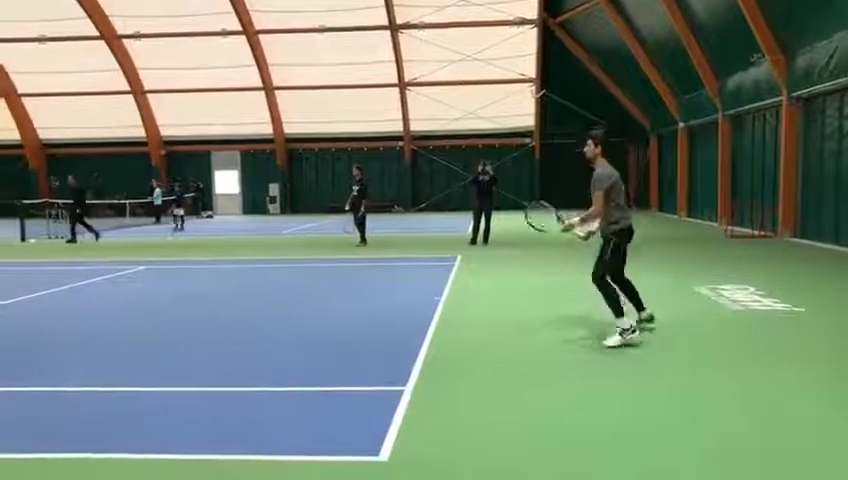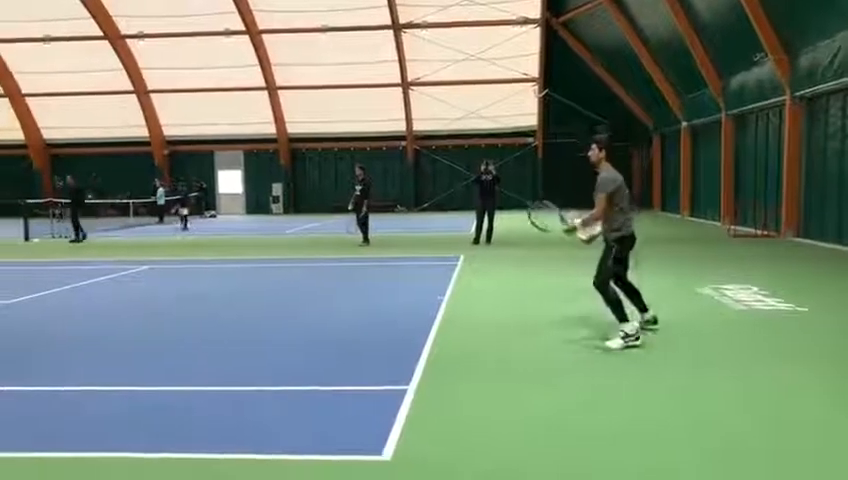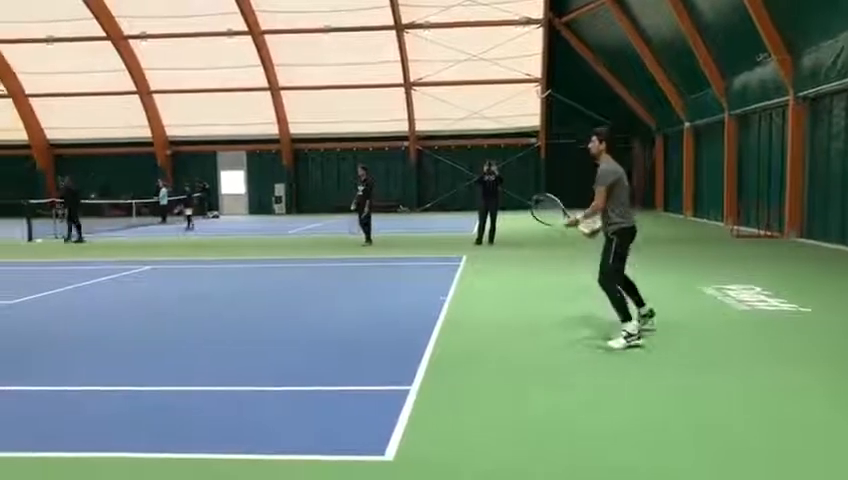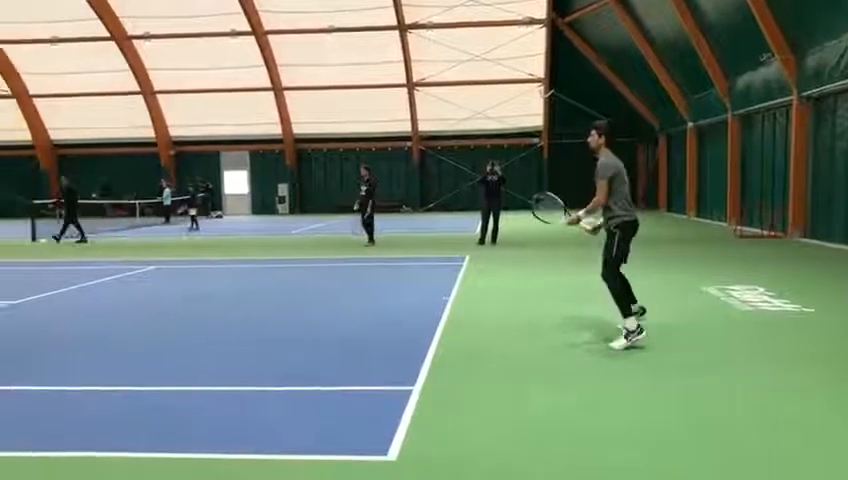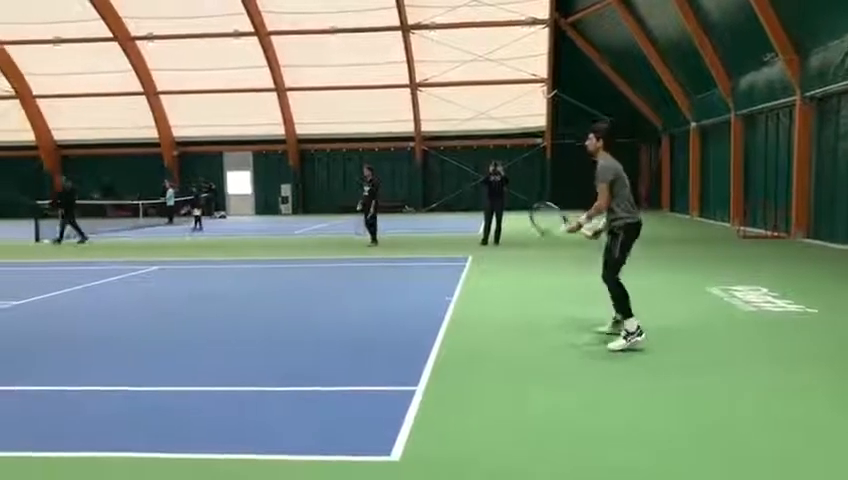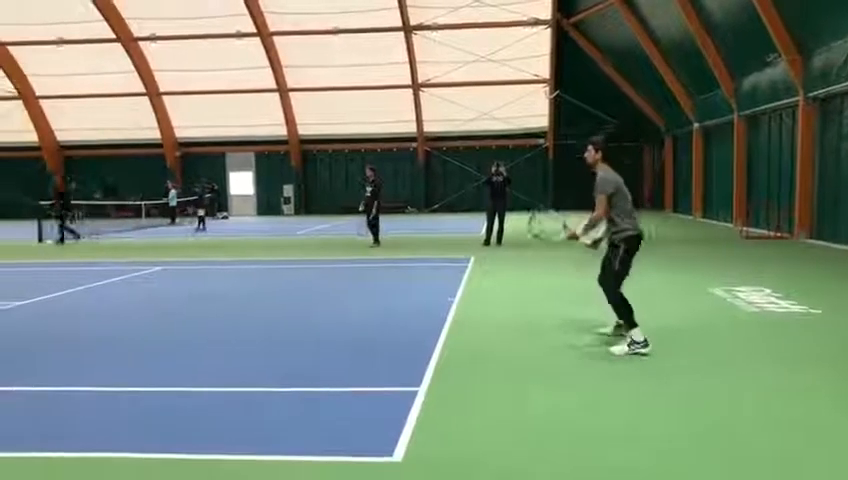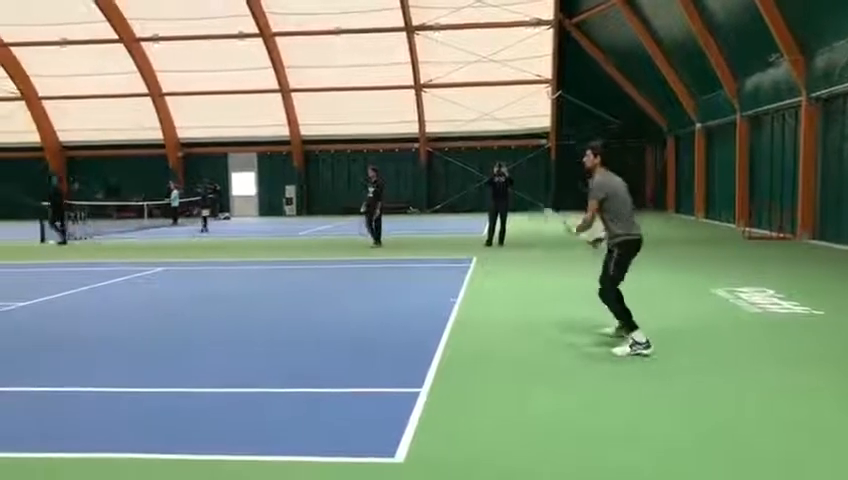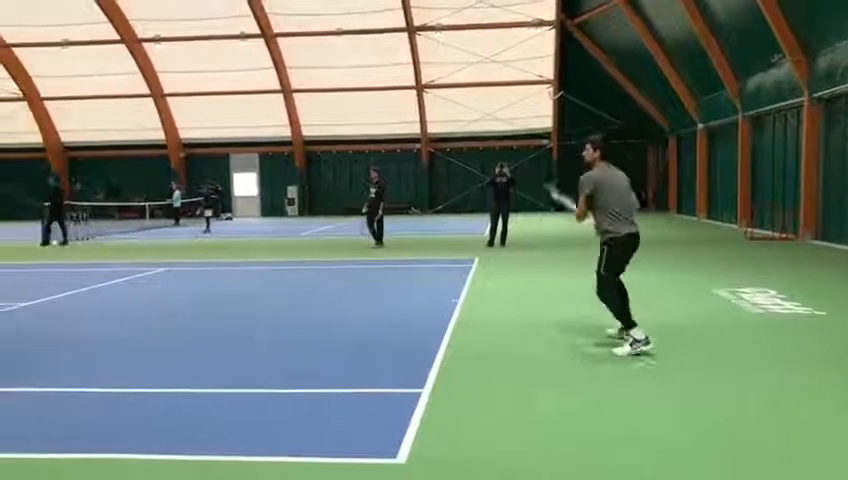
dt=0.1s
person 1, frame 1
left shoulder: (601, 173)
right shoulder: (604, 172)
left elbow: (597, 210)
left wrist: (575, 222)
left hip: (617, 232)
right hip: (616, 231)
left knee: (599, 276)
right knee: (616, 276)
left ankle: (626, 327)
right ankle: (644, 316)
person 1, frame 2
left shoulder: (606, 177)
right shoulder: (609, 176)
left elbow: (599, 213)
left wrist: (578, 224)
left hip: (619, 238)
right hip: (619, 236)
left knee: (601, 282)
right knee: (620, 280)
left ankle: (630, 332)
right ankle: (648, 318)
person 1, frame 3
left shoulder: (605, 169)
right shoulder: (611, 168)
left elbow: (599, 205)
left wrist: (579, 218)
right wrist: (600, 226)
left hip: (619, 231)
right hip: (619, 229)
left knee: (606, 280)
right knee: (617, 275)
left ankle: (632, 332)
right ankle: (646, 313)
person 1, frame 4
left shoulder: (605, 163)
right shoulder: (610, 162)
left elbow: (601, 199)
left wrist: (580, 215)
right wrist: (601, 222)
left hip: (621, 225)
right hip: (621, 223)
left knee: (608, 274)
right knee: (613, 271)
left ankle: (633, 328)
right ankle: (637, 310)
person 1, frame 5
left shoulder: (605, 166)
right shoulder: (609, 164)
left elbow: (602, 203)
left wrist: (582, 222)
right wrist: (603, 227)
left hip: (625, 227)
right hip: (622, 226)
left knee: (610, 276)
right knee: (609, 273)
left ankle: (632, 330)
right ankle: (620, 320)
person 1, frame 6
left shoulder: (603, 178)
right shoulder: (609, 176)
left elbow: (600, 214)
left wrist: (580, 232)
left hip: (625, 238)
right hip: (623, 237)
left knee: (610, 286)
right knee: (605, 280)
left ankle: (638, 340)
right ankle: (622, 324)
person 1, frame 7
left shoulder: (597, 184)
right shoulder: (615, 180)
left elbow: (589, 219)
left wrist: (577, 230)
right wrist: (605, 236)
left hip: (622, 243)
right hip: (632, 239)
left knee: (606, 292)
right knee: (608, 281)
left ankle: (640, 341)
right ankle: (624, 326)
person 1, frame 8
left shoulder: (588, 178)
right shoulder: (620, 175)
left elbow: (580, 214)
right elbow: (635, 205)
left wrist: (581, 213)
left hip: (615, 241)
right hip: (631, 236)
left knee: (604, 290)
right knee: (611, 280)
left ankle: (639, 338)
right ankle: (627, 327)
